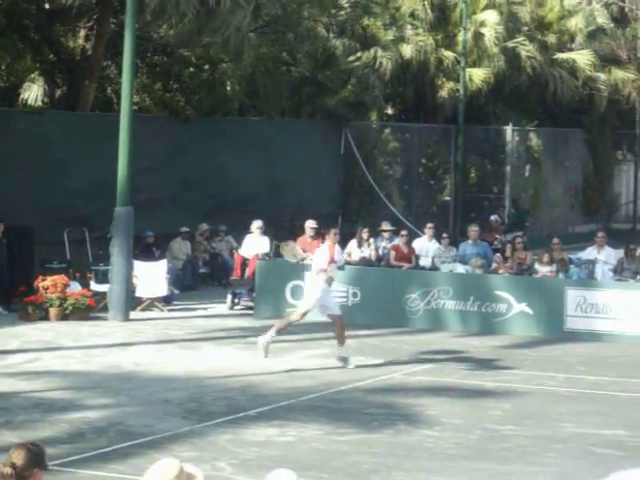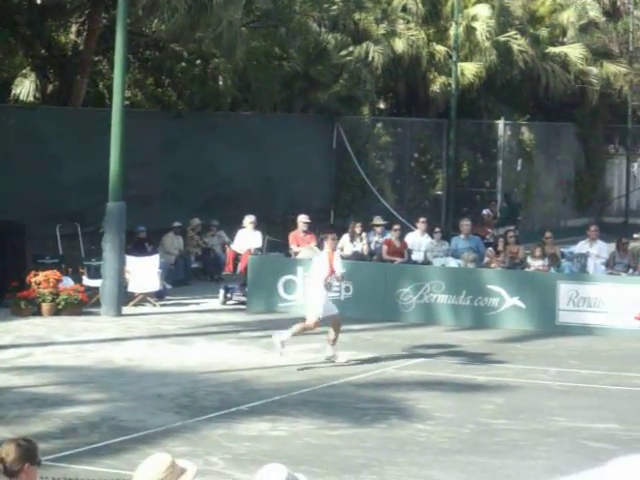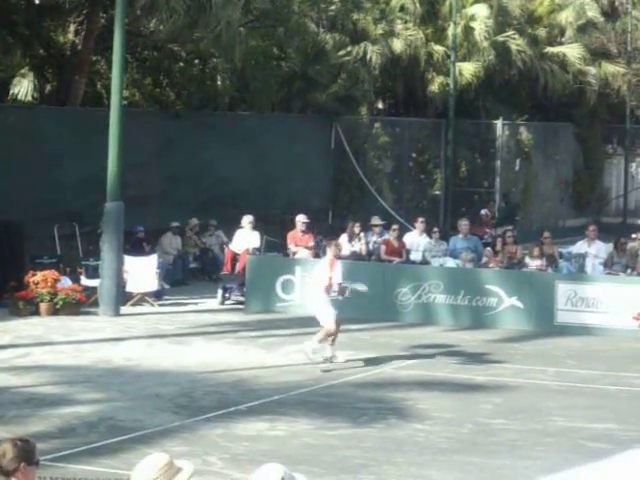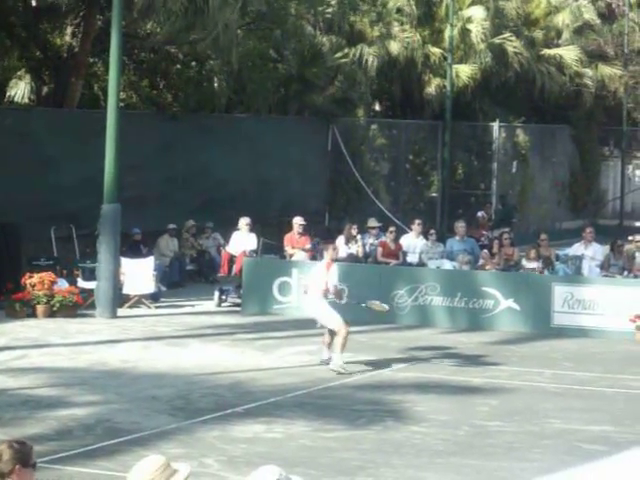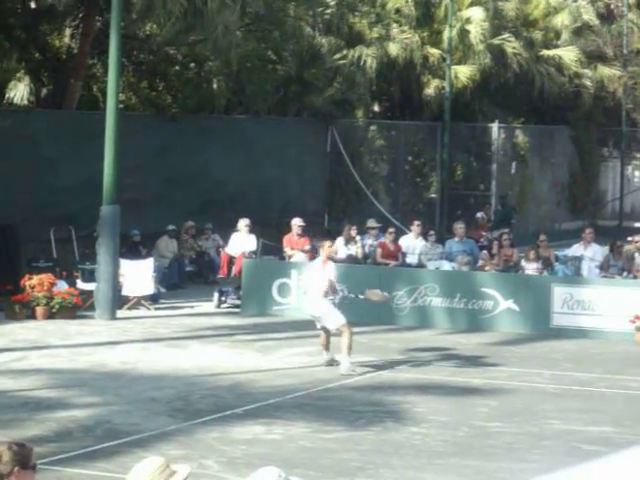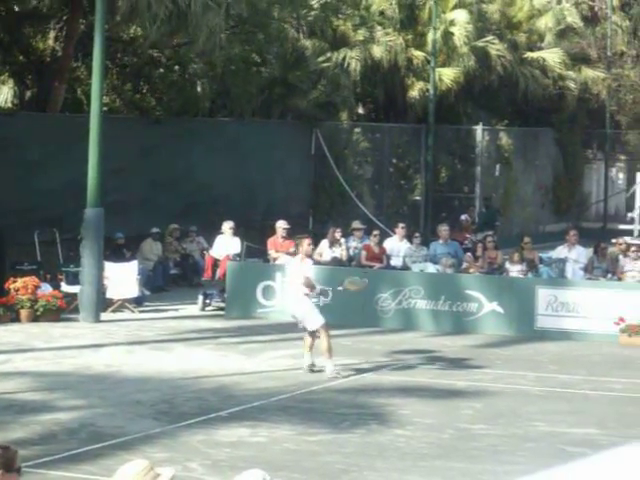
dt=0.1s
person 1, frame 1
left shoulder: (319, 250)
right shoulder: (334, 247)
right elbow: (339, 264)
left hip: (323, 291)
right hip: (318, 289)
left knee: (339, 322)
right knee: (298, 316)
left ankle: (342, 354)
right ankle: (268, 337)
person 1, frame 2
left shoulder: (318, 256)
right shoulder: (334, 254)
right elbow: (340, 277)
right wrist: (336, 278)
left hip: (319, 293)
right hip: (317, 293)
left knee: (337, 321)
right knee: (311, 324)
left ankle: (331, 353)
right ankle: (283, 336)
person 1, frame 3
left shoulder: (322, 263)
right shoulder: (336, 263)
right elbow: (338, 287)
right wrist: (342, 291)
left hip: (313, 298)
right hip: (318, 298)
left knee: (336, 323)
right knee: (332, 329)
left ankle: (329, 354)
right ankle: (311, 345)
person 1, frame 4
left shoulder: (316, 267)
right shoulder: (332, 266)
left elbow: (306, 288)
right elbow: (334, 289)
right wrist: (339, 296)
left hip: (308, 302)
right hip: (318, 303)
left knee: (332, 328)
right knee: (344, 330)
left ankle: (327, 356)
right ankle: (336, 361)
person 1, frame 5
left shoulder: (311, 265)
right shoulder: (329, 264)
left elbow: (305, 288)
right elbow: (330, 284)
right wrist: (336, 292)
left hip: (309, 302)
right hip: (321, 302)
left knee: (326, 329)
right knee: (347, 331)
left ankle: (328, 358)
right ankle: (345, 364)
person 1, frame 6
left shoulder: (291, 263)
right shoulder: (307, 262)
right elbow: (306, 281)
right wrist: (314, 288)
left hip: (291, 302)
right hip: (302, 302)
left knee: (310, 331)
right knee: (324, 333)
left ankle: (308, 361)
right ankle: (330, 368)
